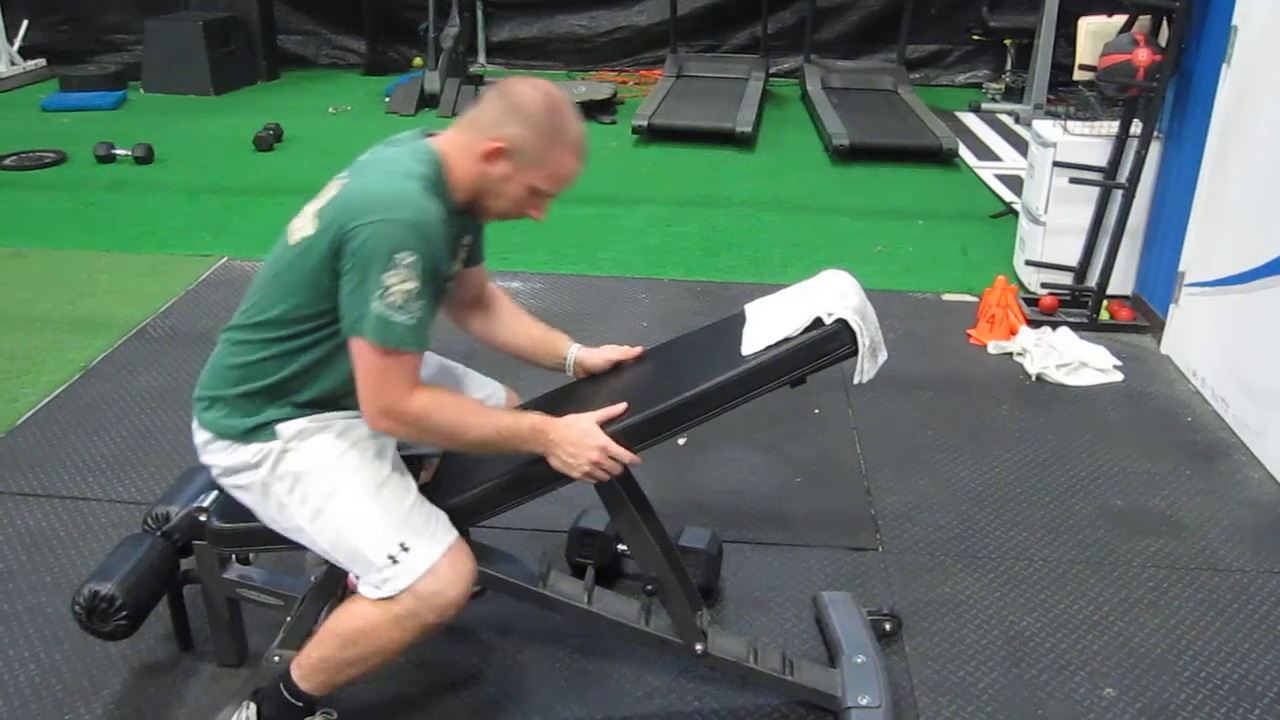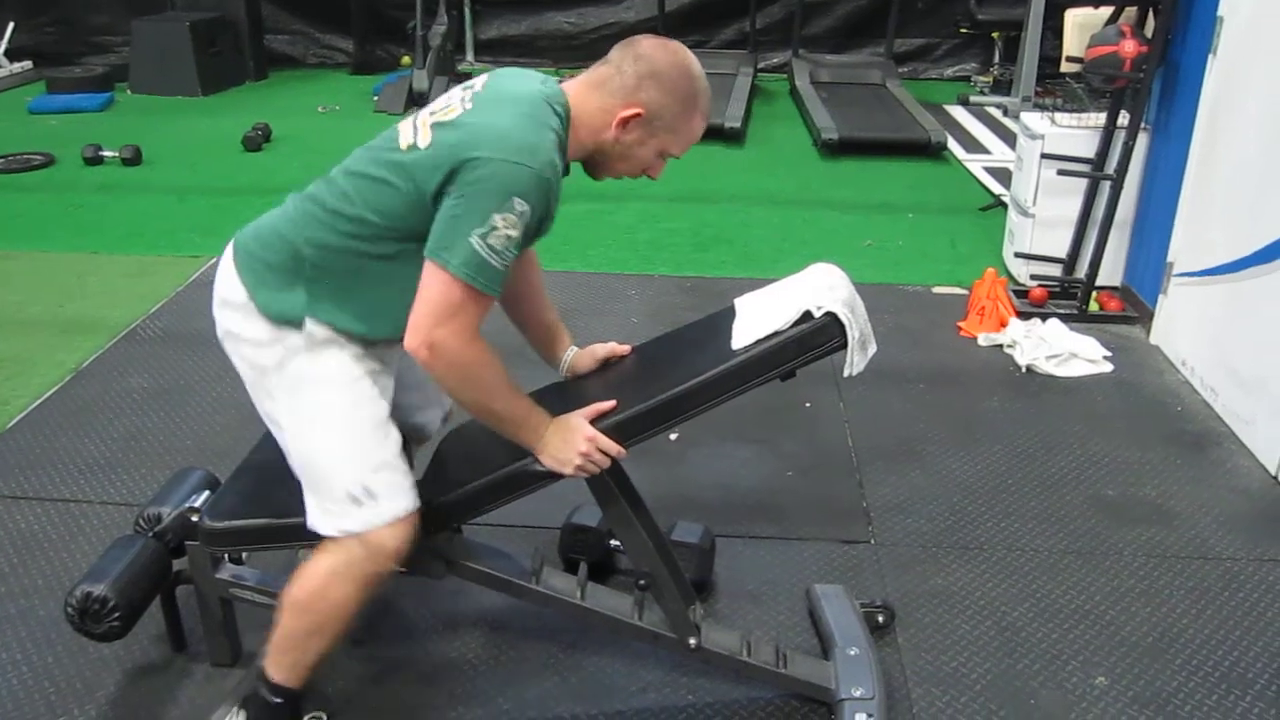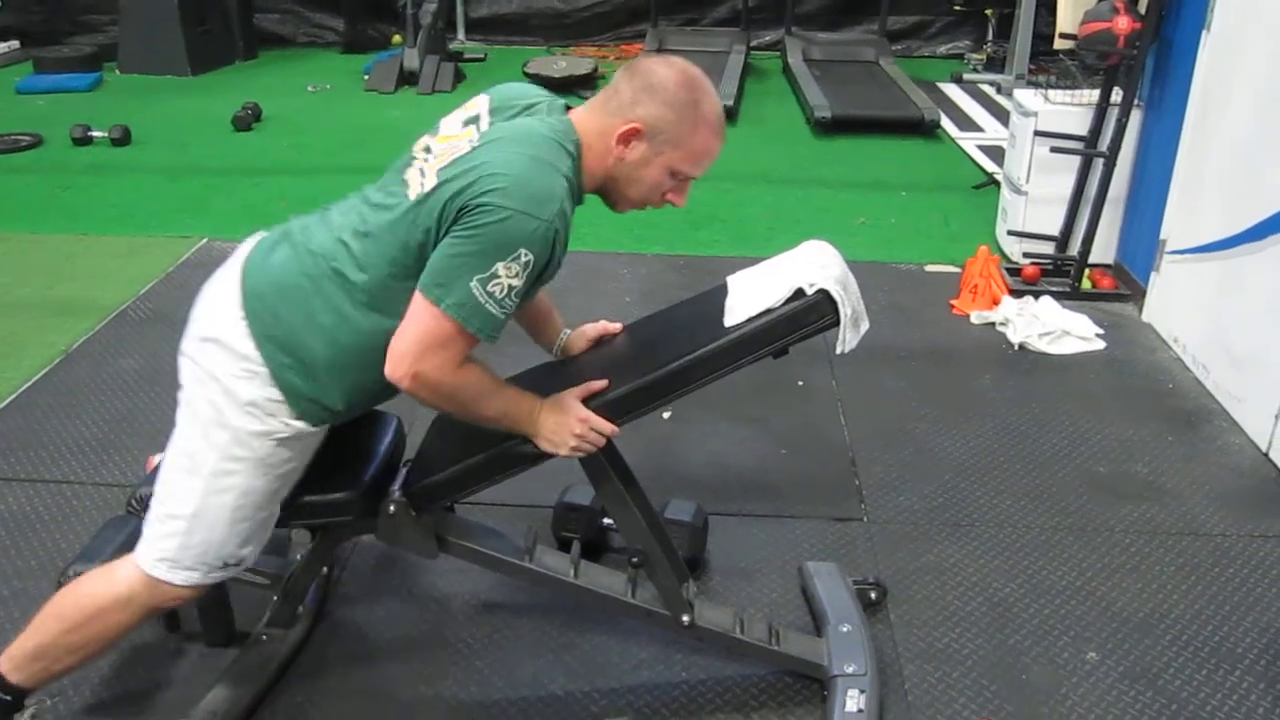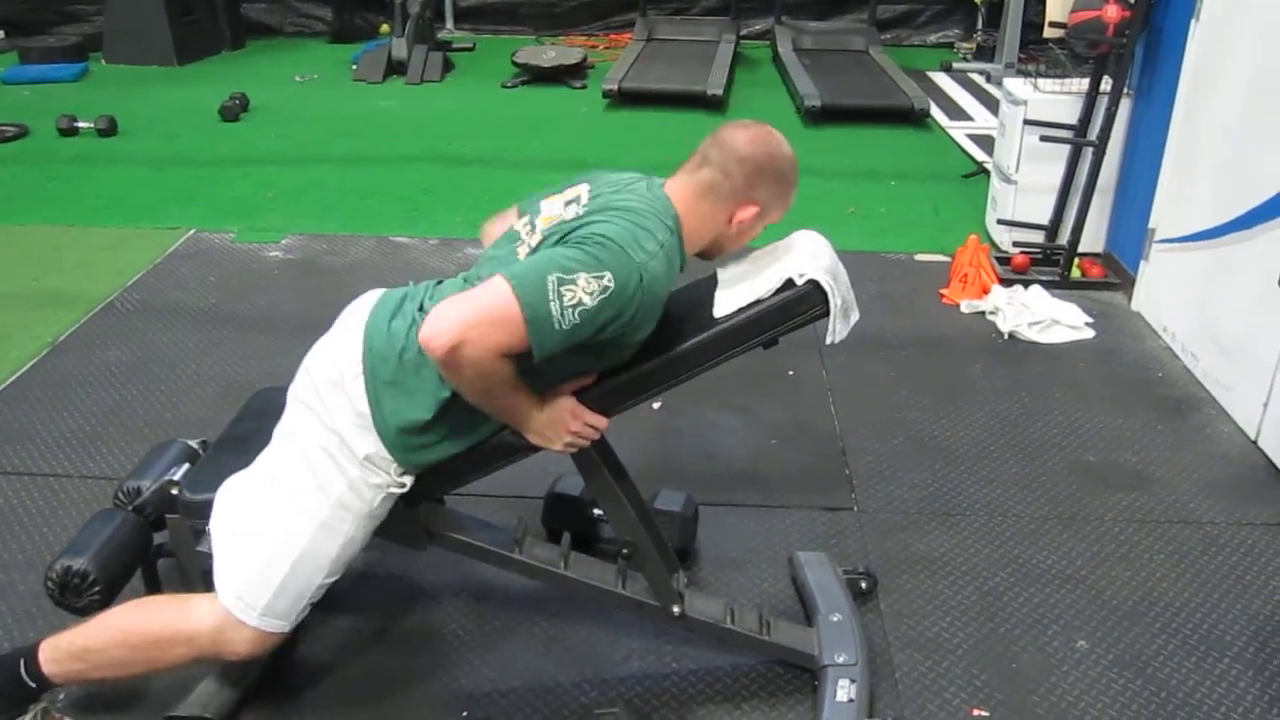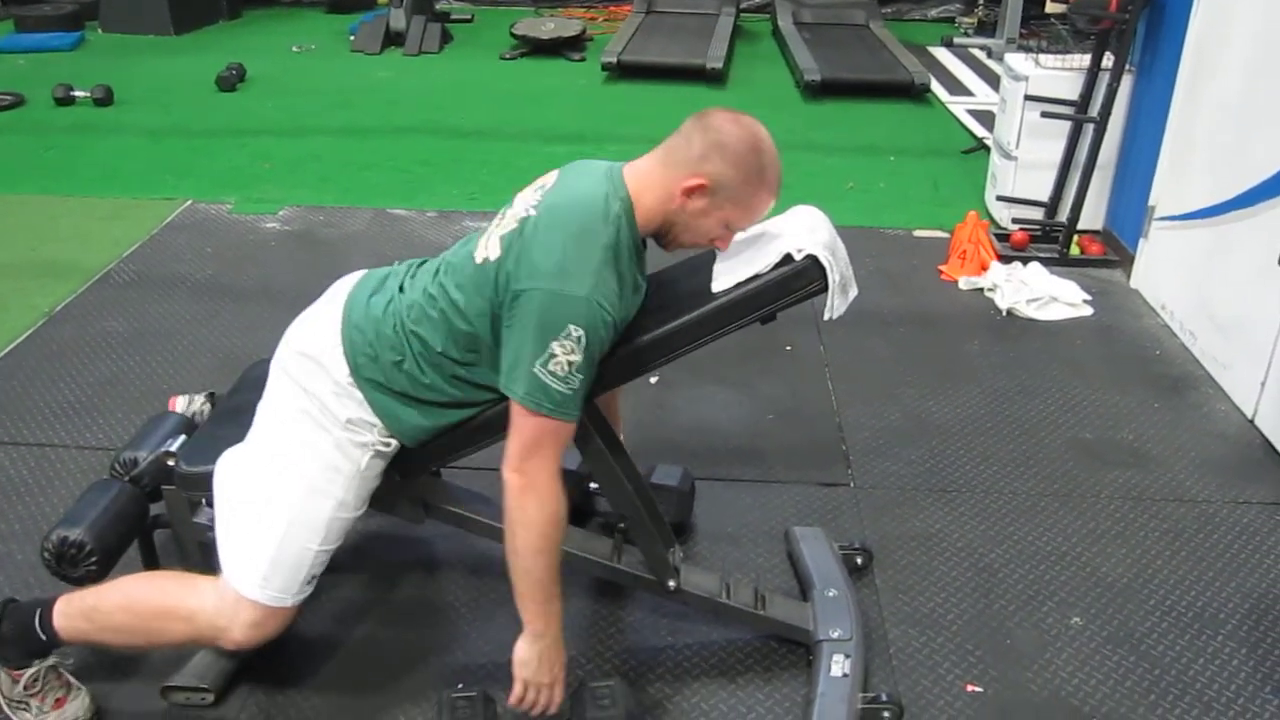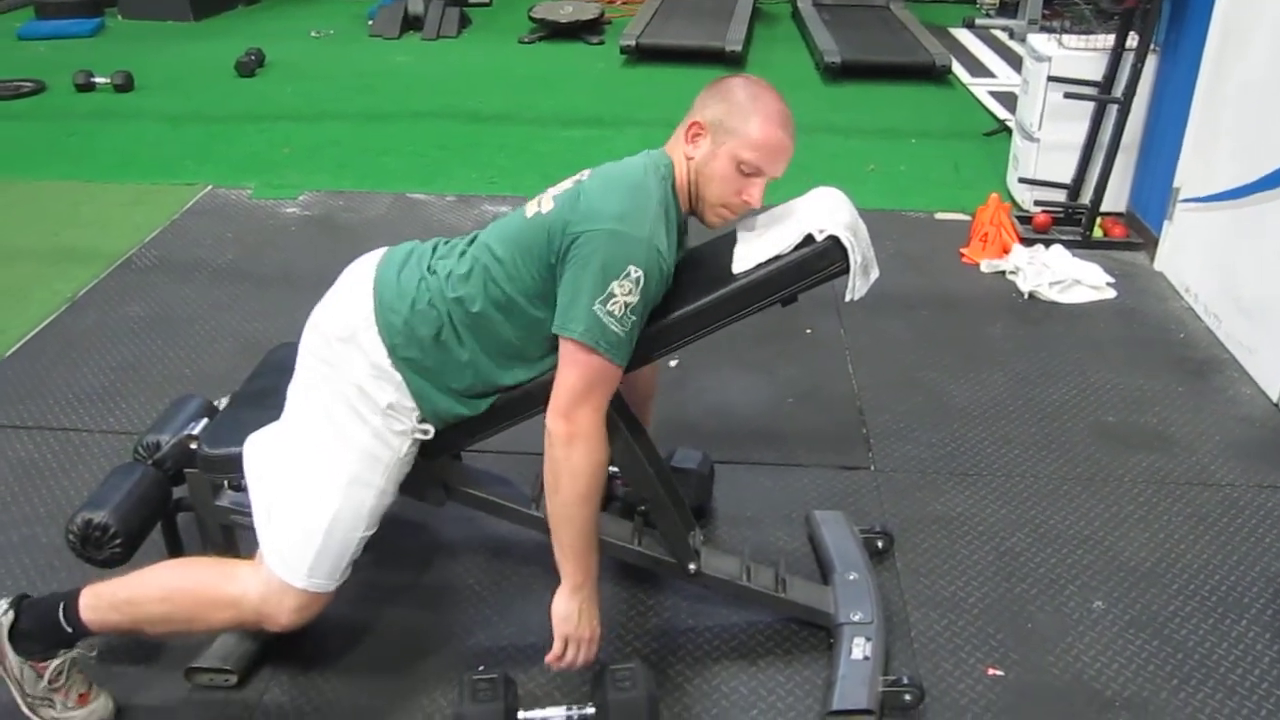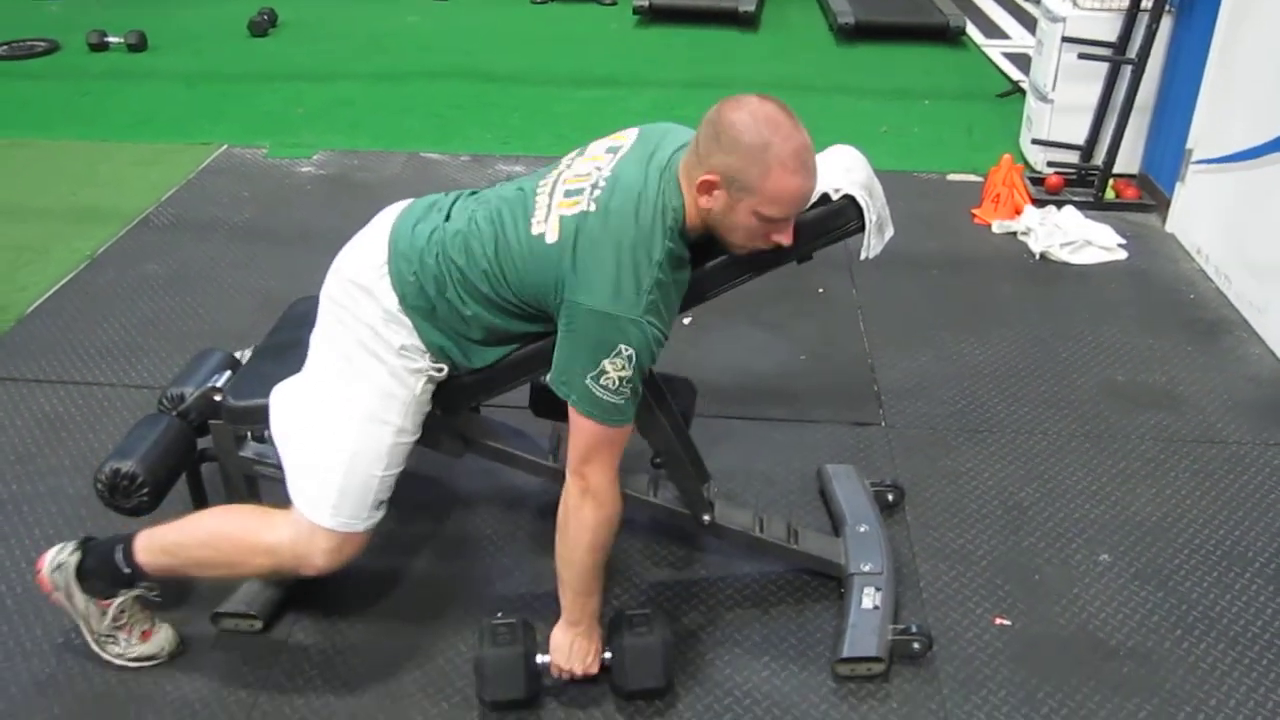
dt=0.7s
person 1, frame 1
left shoulder: (440, 170)
right shoulder: (396, 216)
left elbow: (474, 301)
right elbow: (391, 407)
left wrist: (574, 355)
right wrist: (546, 436)
right hip: (269, 428)
left knee: (498, 410)
right knee: (440, 584)
left ankle: (382, 557)
person 1, frame 2
left shoulder: (533, 98)
right shoulder: (514, 158)
left elbow: (510, 253)
right elbow: (435, 337)
left wrist: (565, 355)
right wrist: (542, 435)
right hip: (285, 311)
left knee: (420, 420)
right knee: (377, 535)
person 1, frame 3
left shoulder: (524, 105)
right shoulder: (528, 201)
right elbow: (418, 365)
left wrist: (560, 340)
right wrist: (538, 420)
left hip: (273, 277)
right hip: (265, 364)
right knee: (171, 576)
left ankle: (178, 464)
person 1, frame 4
left shoulder: (627, 190)
right shoulder: (636, 264)
right elbow: (454, 337)
left wrist: (573, 377)
right wrist: (533, 417)
left hip: (379, 336)
right hip: (374, 413)
right knee: (244, 628)
person 1, frame 5
left shoulder: (602, 180)
right shoulder: (573, 286)
left elbow: (599, 348)
right elbow: (529, 478)
right wrist: (541, 637)
left hip: (373, 312)
right hip: (350, 388)
right knee: (247, 617)
person 1, frame 6
left shoulder: (652, 186)
right shoulder: (630, 236)
left elbow: (631, 345)
right elbow: (572, 426)
right wrist: (577, 589)
left hip: (399, 293)
right hip: (381, 361)
right knee: (285, 598)
person 1, frame 7
left shoulder: (678, 144)
right shoulder: (622, 292)
right elbow: (591, 479)
right wrist: (578, 624)
left hip: (418, 236)
right hip: (395, 311)
right knee: (324, 541)
right ankle: (99, 568)
